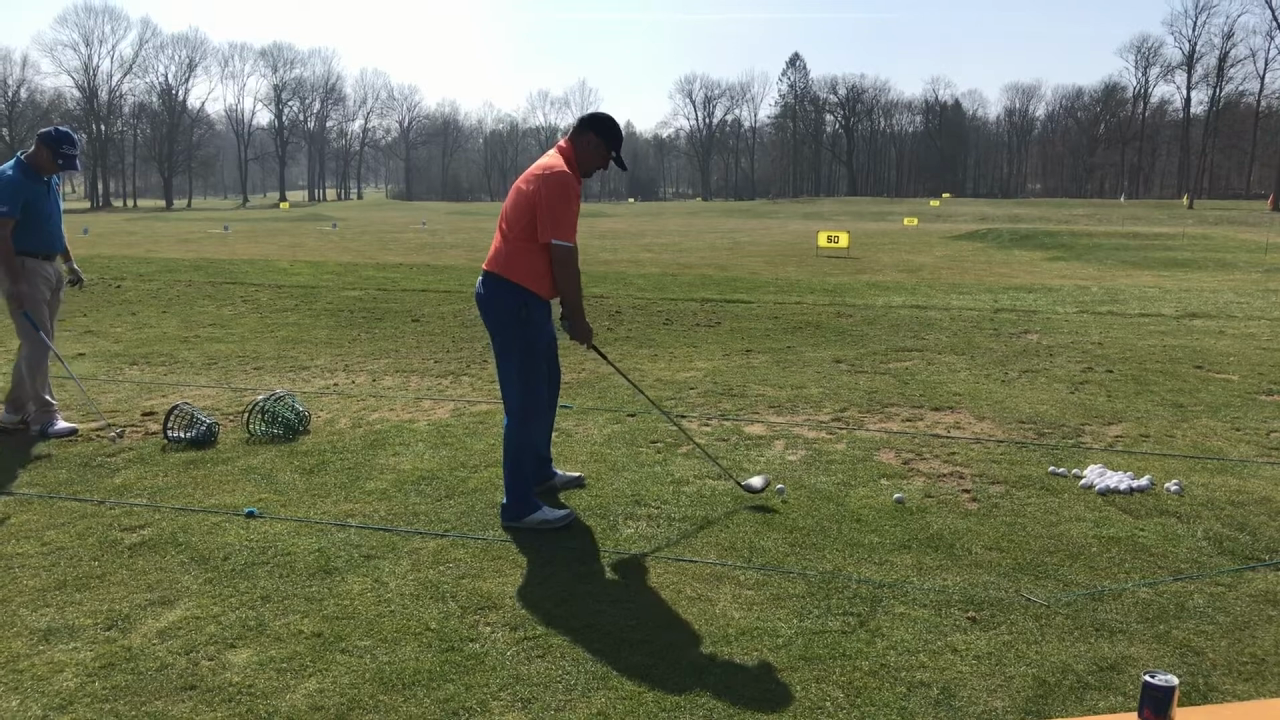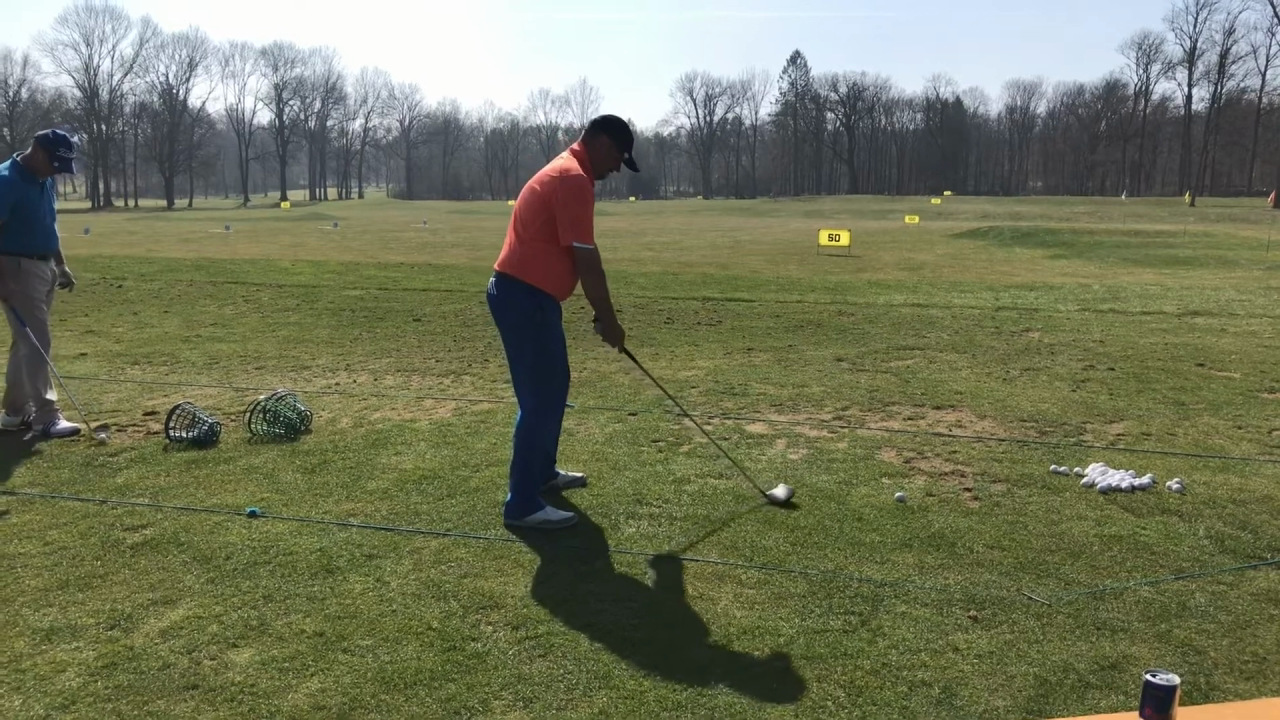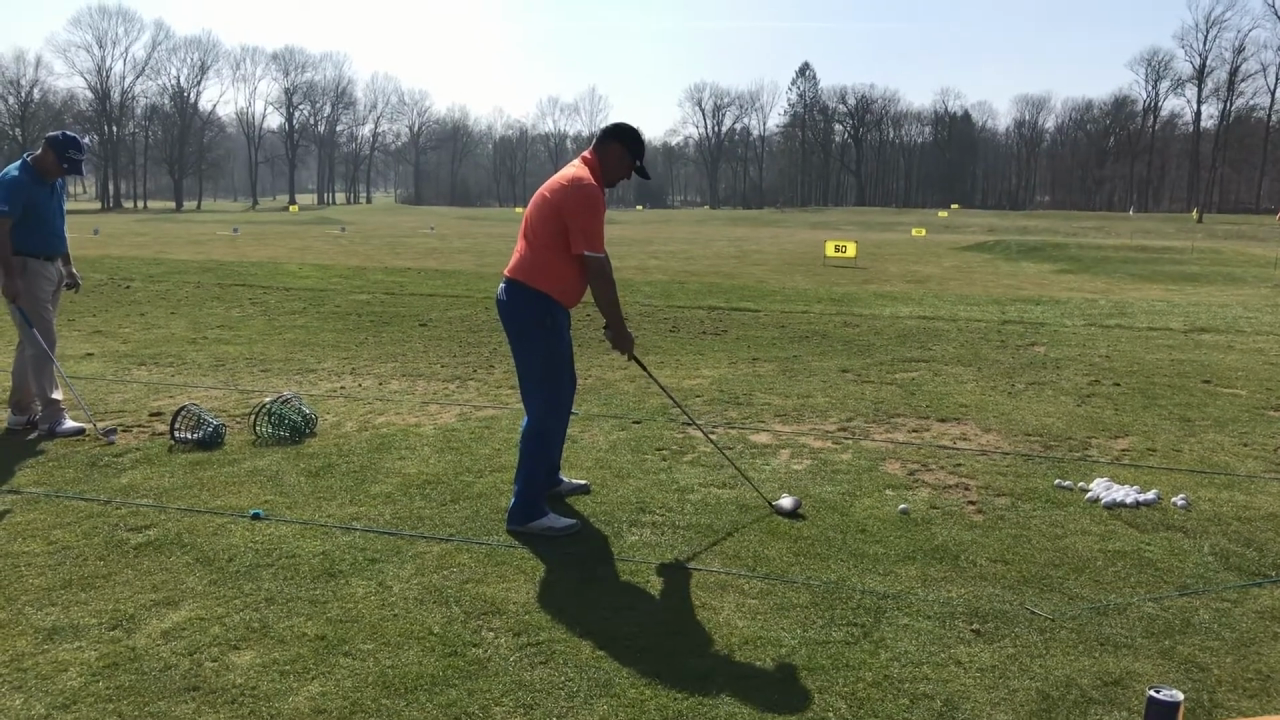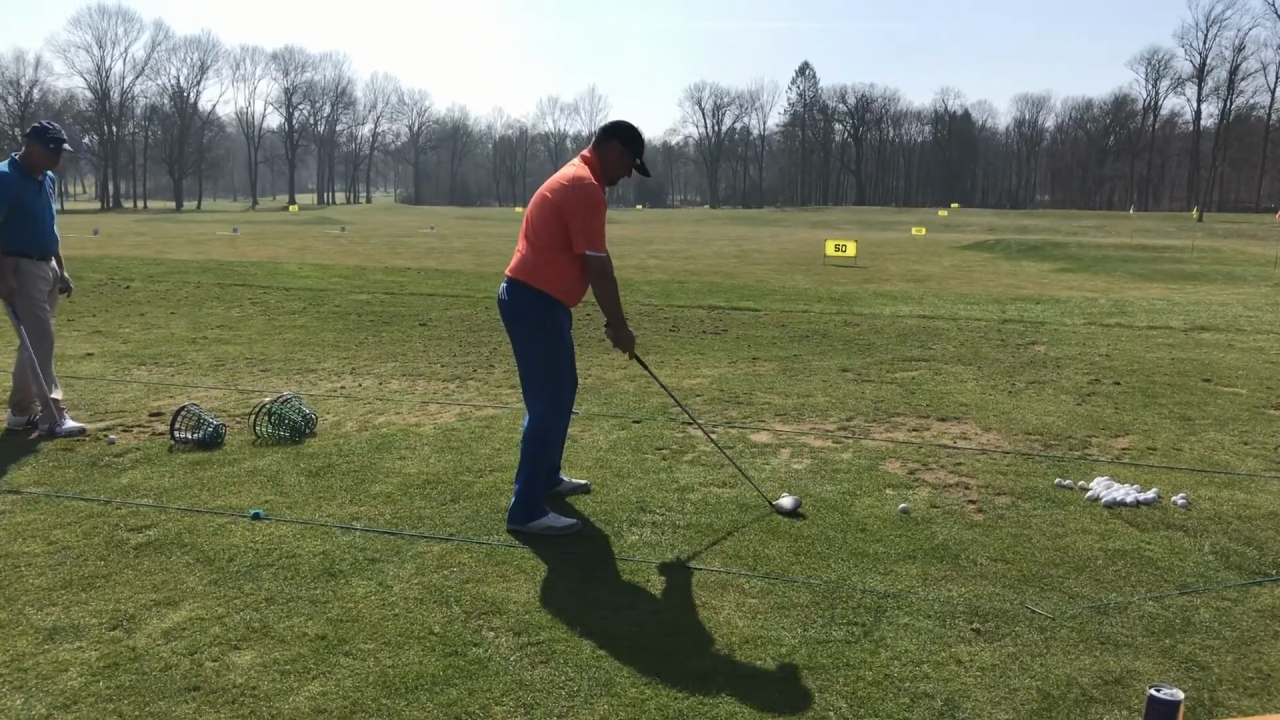
dt=1s
person 1, frame 1
left shoulder: (554, 170)
right shoulder: (560, 177)
left elbow: (554, 255)
right elbow: (563, 258)
left wrist: (569, 311)
right wrist: (578, 318)
left hip: (522, 295)
right hip: (512, 297)
left knee: (543, 386)
right knee: (527, 399)
left ankle: (538, 470)
right ankle: (519, 504)
person 1, frame 2
left shoulder: (566, 172)
right shoulder: (574, 180)
left elbow: (575, 257)
right elbow: (586, 261)
left wrist: (600, 314)
right wrist: (608, 320)
left hip: (526, 293)
right hip: (524, 297)
left knee: (551, 387)
right knee: (540, 397)
left ankle: (542, 470)
right ankle: (522, 503)
person 1, frame 3
left shoulder: (576, 179)
right shoulder: (585, 188)
left elbow: (588, 264)
right elbow: (597, 268)
left wrist: (612, 322)
right wrist: (618, 327)
left hip: (535, 300)
right hip: (533, 303)
left knee: (558, 394)
right knee: (547, 404)
left ankle: (546, 476)
right ankle: (526, 509)
person 1, frame 4
left shoulder: (576, 178)
right shoulder: (586, 188)
left elbow: (586, 263)
right elbow: (598, 268)
left wrist: (612, 321)
right wrist: (619, 326)
left hip: (536, 299)
right hip: (534, 302)
left knee: (559, 393)
right knee: (549, 403)
left ankle: (546, 476)
right ankle: (526, 508)
person 2, frame 1
left shoulder: (50, 178)
left wrist: (69, 262)
left hip: (49, 266)
left knee: (39, 342)
right knee: (36, 343)
right ankle: (43, 416)
person 2, frame 2
left shoulder: (45, 180)
left wrist: (61, 265)
left hip: (43, 266)
left knee: (26, 342)
right knee: (35, 342)
right ankle: (46, 416)
person 2, frame 3
left shoulder: (56, 181)
left wrist: (68, 265)
left hip: (51, 266)
left knee: (32, 342)
right knee: (41, 342)
right ankle: (51, 415)
person 2, frame 4
left shoulder: (47, 180)
left wrist: (61, 270)
left hip: (46, 267)
left knee: (37, 341)
right knee: (39, 341)
right ankle: (52, 416)
